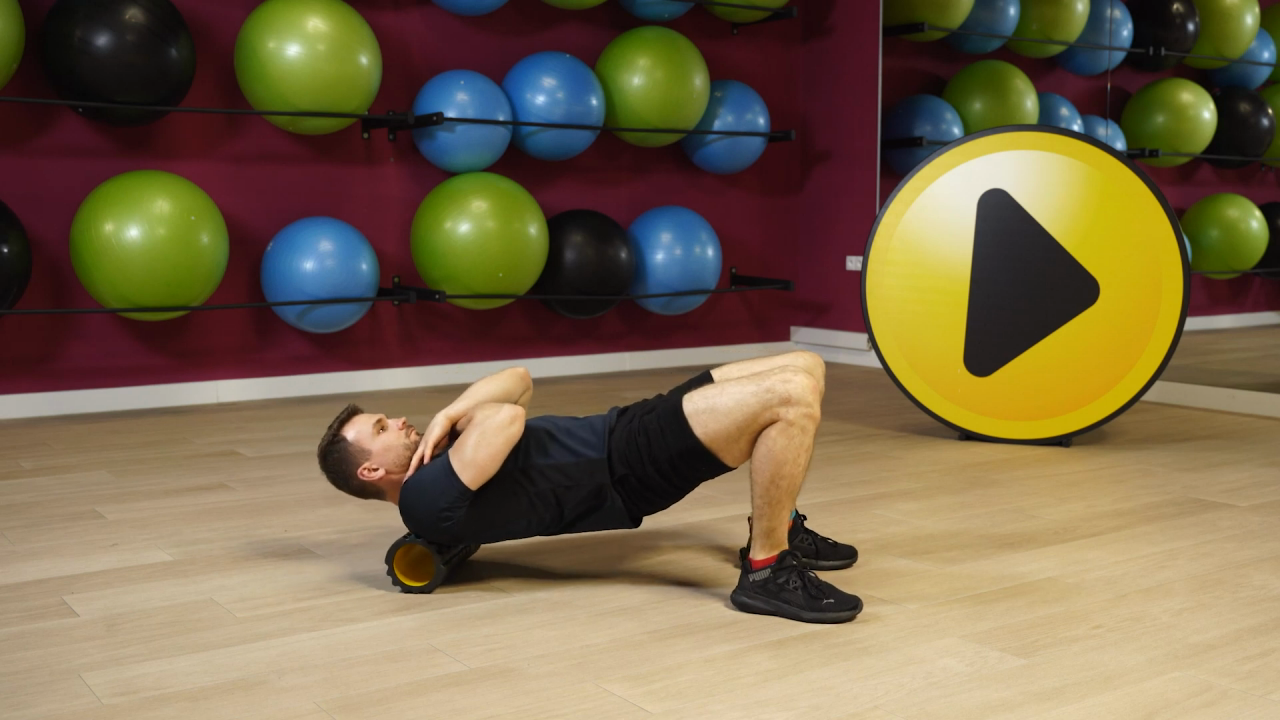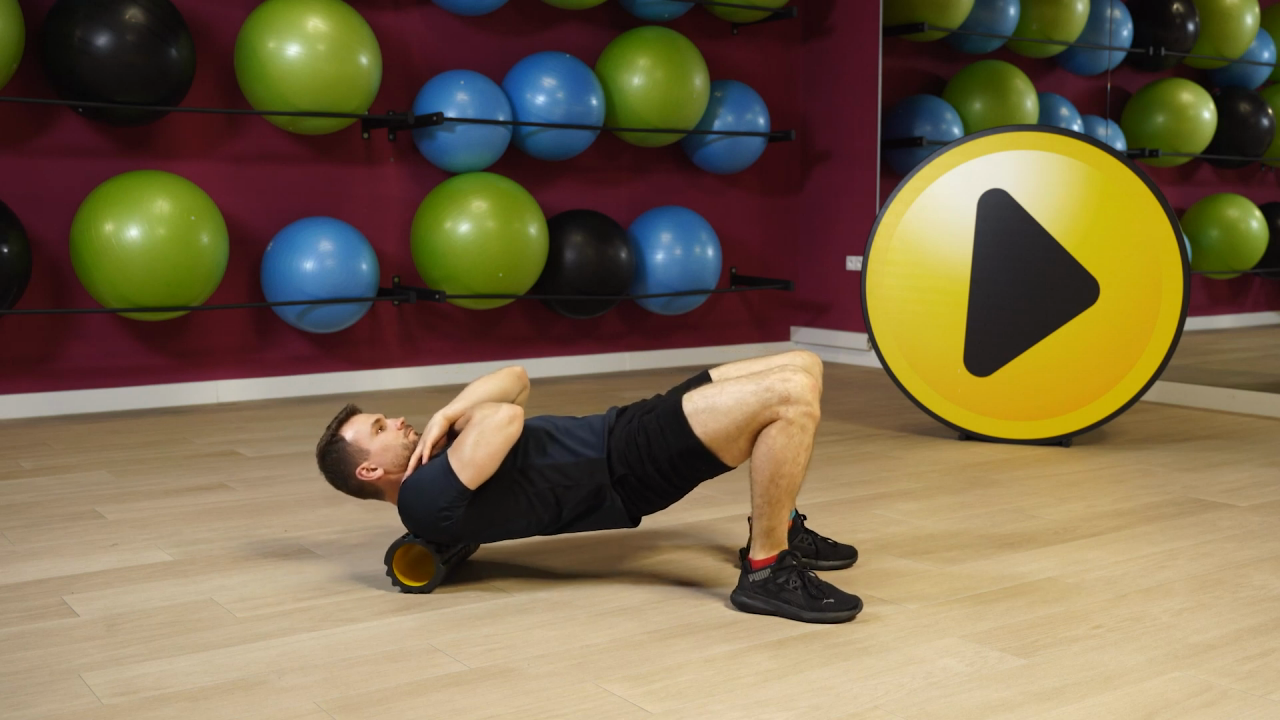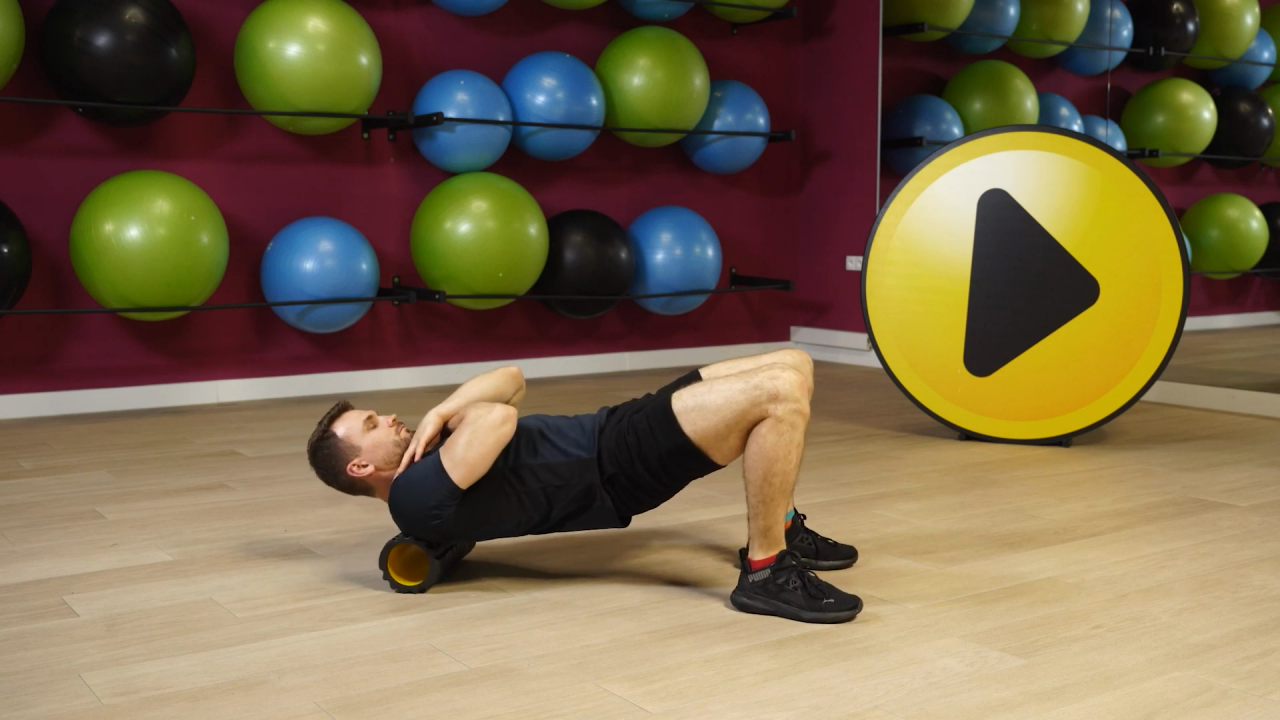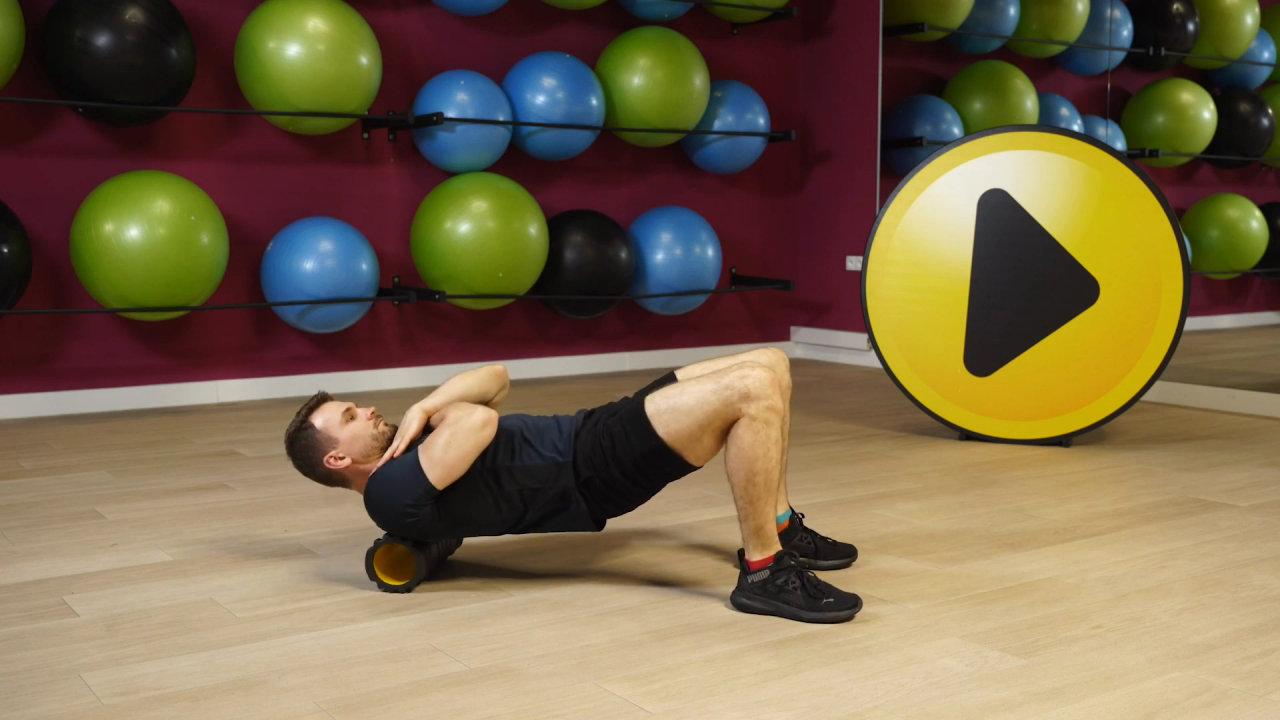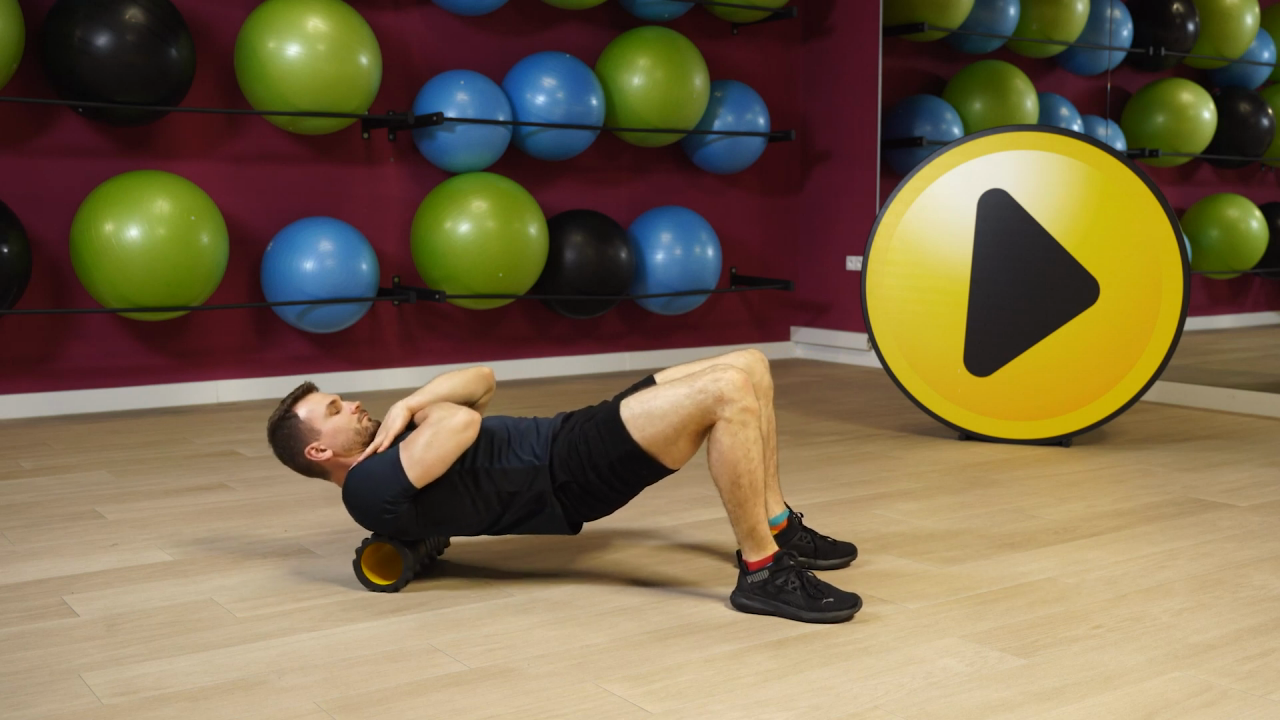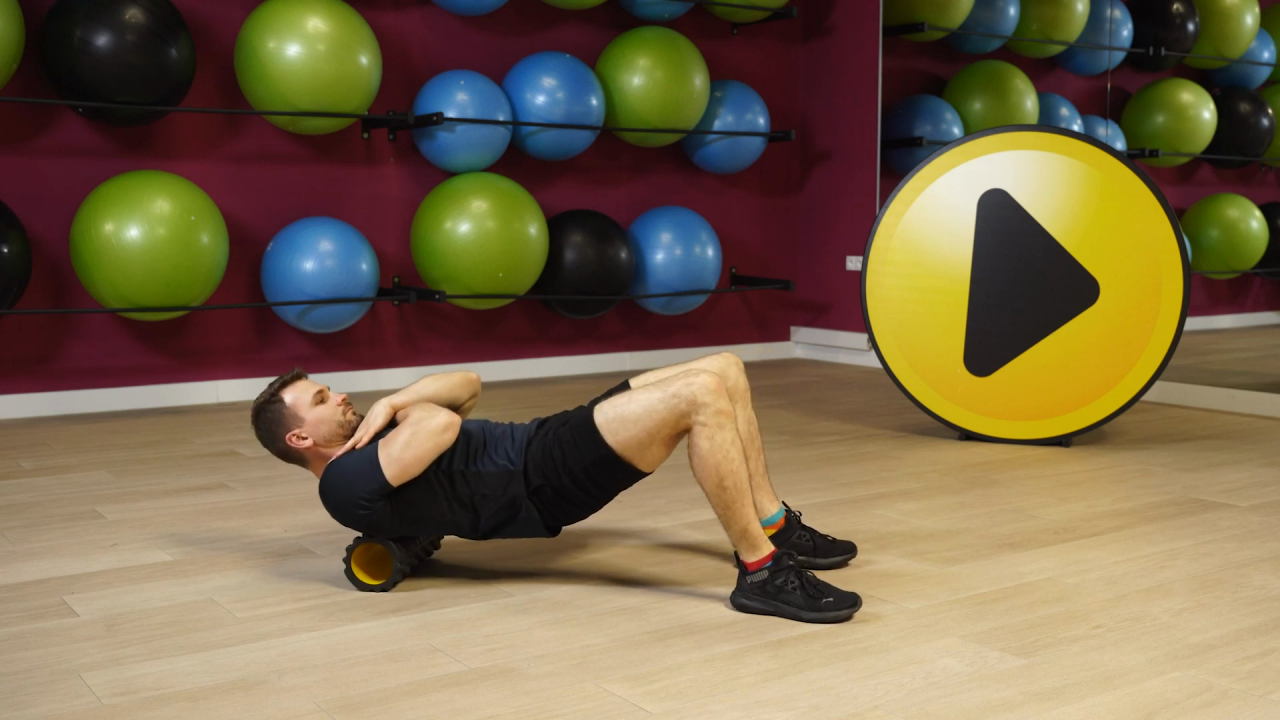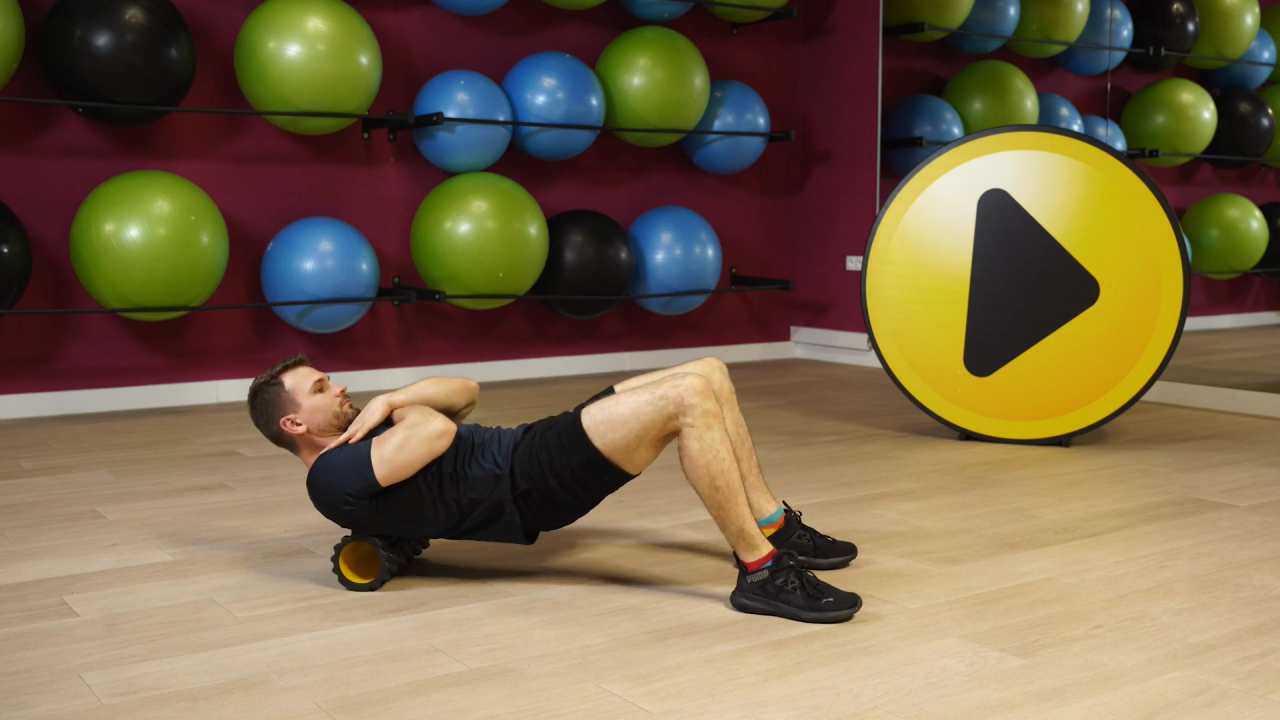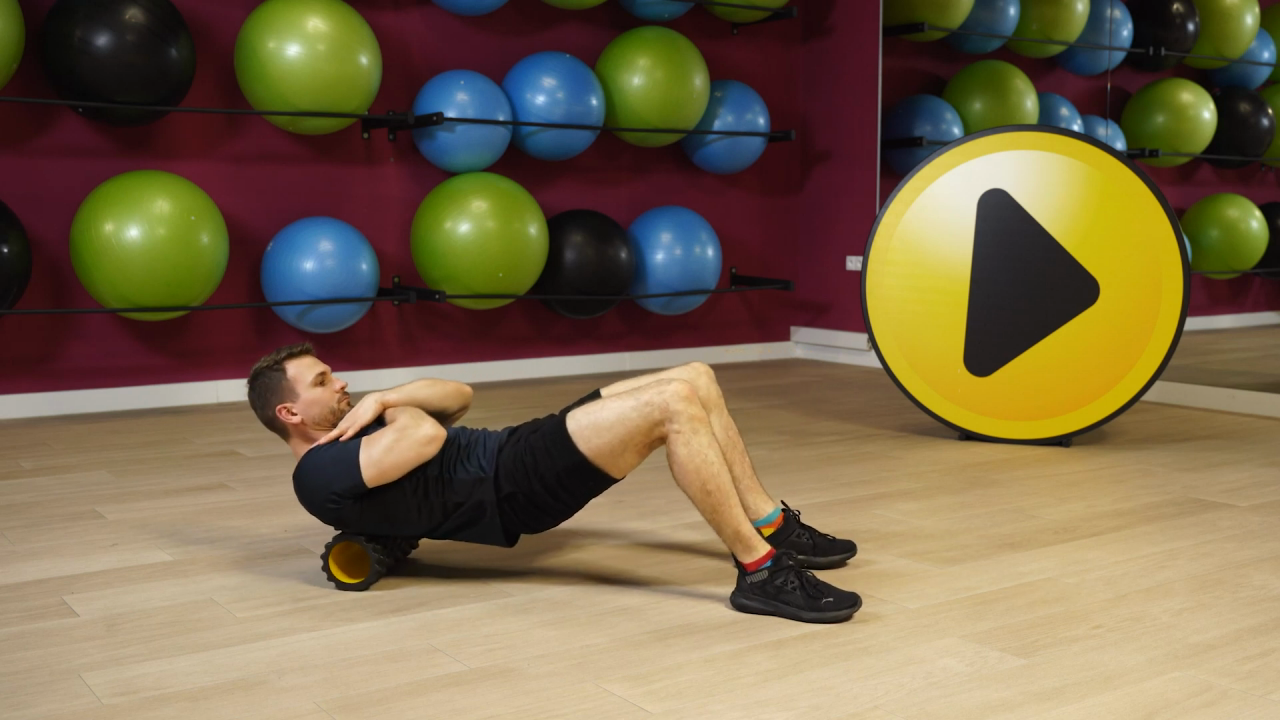
dt=0.4s
person 1, frame 1
left shoulder: (444, 455)
right shoulder: (429, 499)
left elbow: (519, 380)
right elbow: (508, 418)
left wrist: (450, 413)
right wrist: (460, 417)
left hip: (627, 431)
right hip: (627, 469)
left knee: (805, 367)
right knee: (793, 396)
left ankle: (782, 531)
right ankle: (767, 571)
person 1, frame 2
left shoulder: (439, 457)
right shoulder: (428, 498)
left elbow: (515, 378)
right elbow: (506, 418)
left wrist: (448, 414)
right wrist: (455, 416)
left hip: (626, 431)
right hip: (626, 469)
left knee: (801, 367)
right knee: (791, 397)
left ankle: (782, 529)
right ankle: (766, 571)
person 1, frame 3
left shoulder: (434, 456)
right shoulder: (419, 497)
left elbow: (511, 379)
right elbow: (499, 417)
left wrist: (442, 411)
right wrist: (452, 413)
left hip: (615, 432)
right hip: (616, 468)
left knee: (792, 364)
right knee: (780, 393)
left ankle: (782, 530)
right ankle: (766, 571)
person 1, frame 4
left shoulder: (414, 451)
right shoulder: (394, 493)
left elbow: (496, 377)
right elbow: (479, 423)
left wrist: (425, 407)
right wrist: (432, 410)
left hip: (592, 435)
right hip: (591, 472)
left knee: (769, 364)
right knee: (753, 391)
left ankle: (779, 528)
right ankle: (764, 571)
person 1, frame 5
left shoulder: (392, 449)
right shoulder: (372, 489)
left elbow: (482, 378)
right elbow: (462, 422)
left wrist: (410, 405)
right wrist: (419, 407)
left hip: (572, 437)
right hip: (568, 474)
left knee: (748, 366)
right knee: (729, 392)
left ankle: (777, 527)
right ankle: (762, 571)
person 1, frame 6
left shoulder: (378, 441)
right shoulder: (348, 484)
left elbow: (468, 384)
right elbow: (442, 425)
left wrist: (392, 402)
right wrist: (401, 404)
left hip: (548, 444)
right hip: (544, 480)
left knee: (723, 370)
right knee: (702, 395)
left ankle: (775, 526)
right ankle: (761, 571)
person 1, frame 7
left shoulder: (368, 438)
right shoulder: (335, 479)
left elbow: (466, 390)
right elbow: (438, 431)
left wrist: (389, 402)
right wrist: (397, 404)
left hip: (532, 451)
right hip: (530, 484)
left knee: (708, 374)
right knee: (688, 397)
left ankle: (774, 526)
right ankle: (761, 571)
person 1, frame 8
left shoulder: (356, 435)
right shoulder: (321, 476)
left elbow: (460, 395)
right elbow: (427, 437)
left wrist: (384, 399)
right wrist: (389, 403)
left hip: (517, 454)
right hip: (513, 487)
left knee: (694, 379)
right knee: (674, 403)
left ankle: (771, 526)
right ankle: (760, 571)
